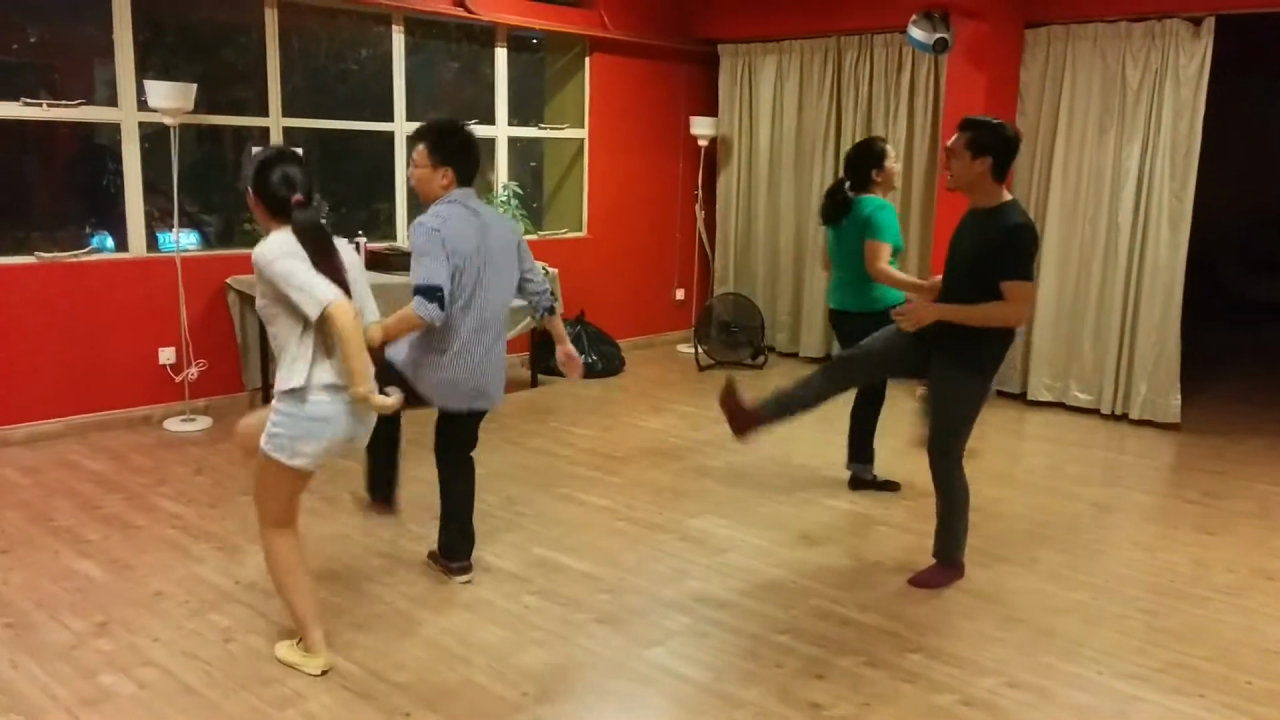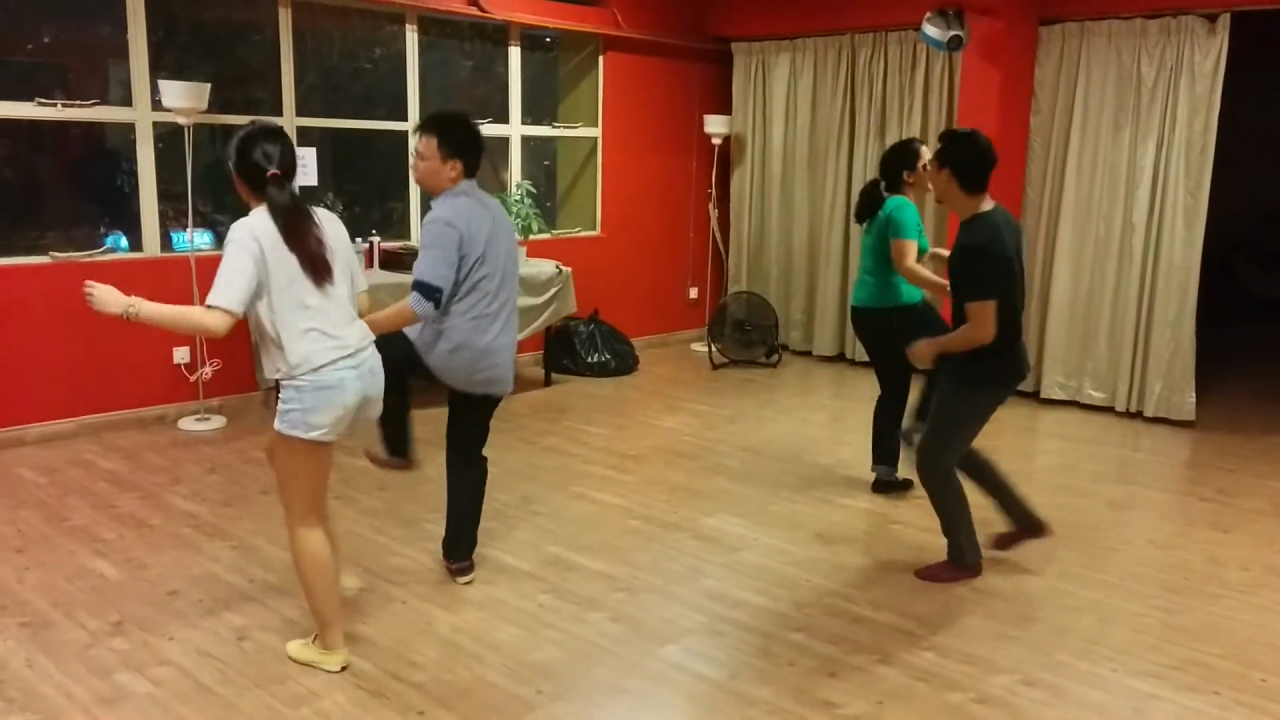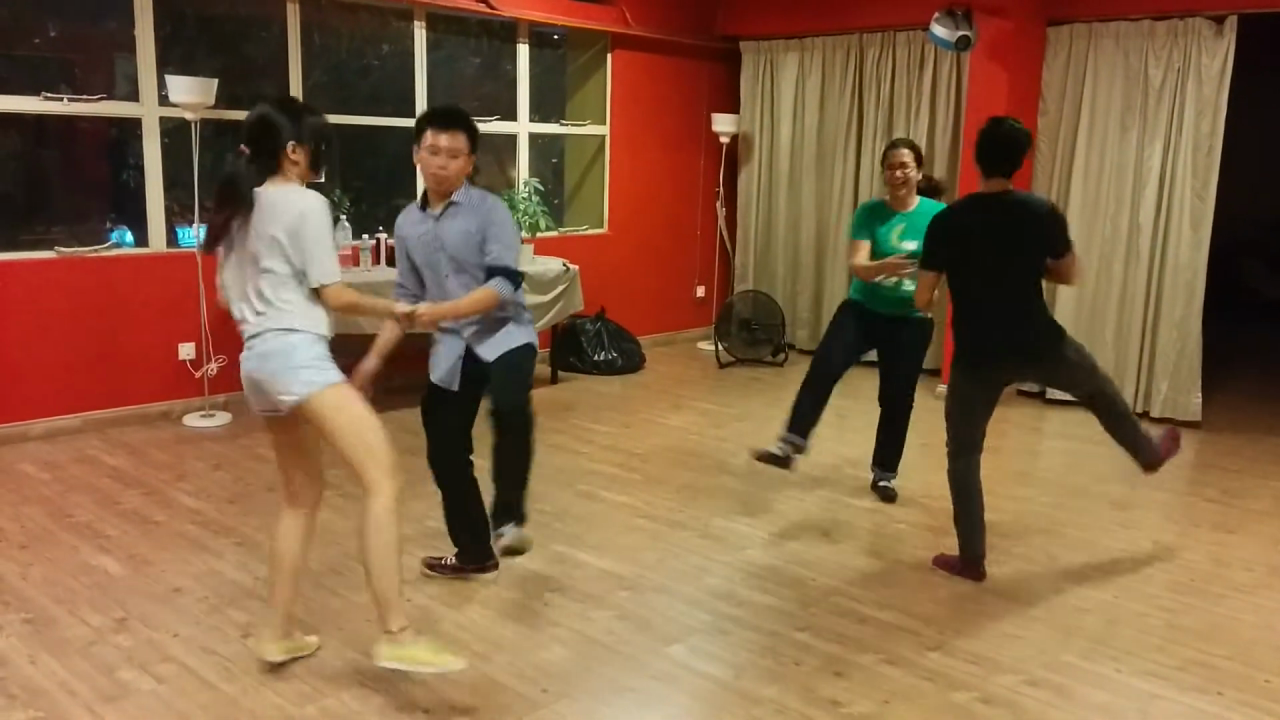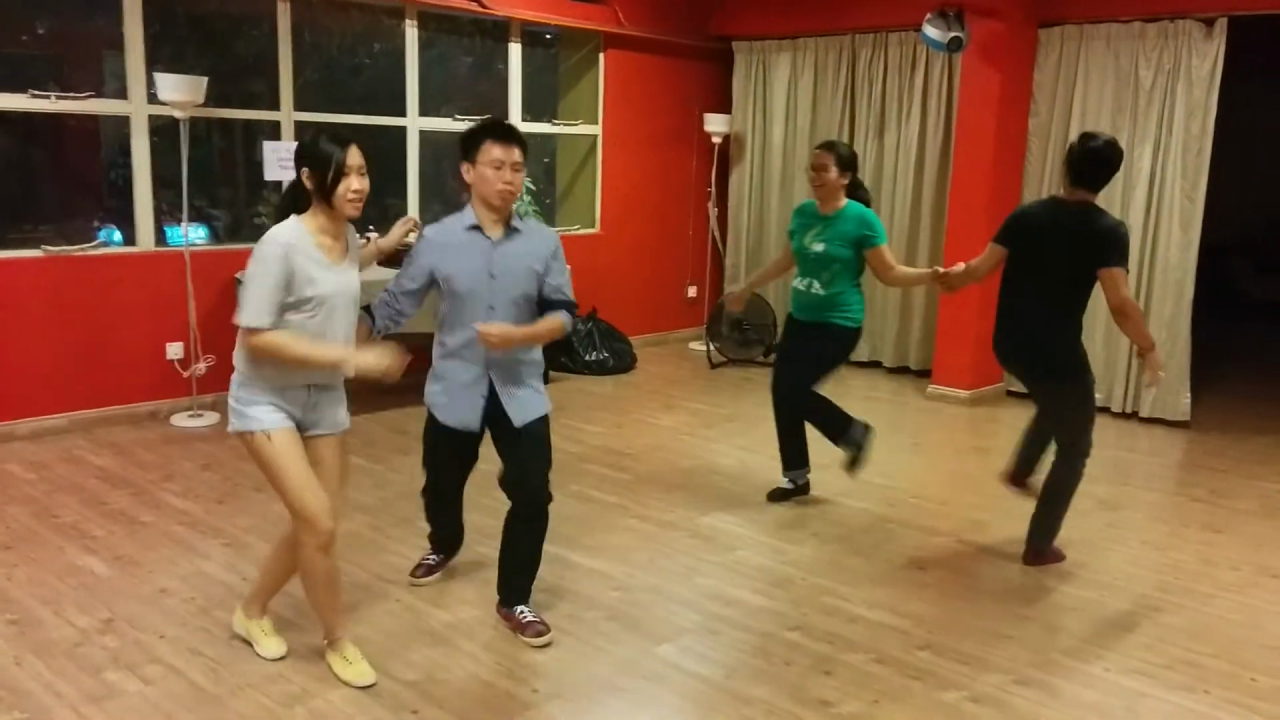
dt=0.5s
person 1, frame 1
left shoulder: (272, 252)
right shoulder: (338, 246)
left elbow: (339, 313)
right elbow: (367, 324)
left wrist: (365, 390)
left hip: (313, 407)
right hip: (349, 405)
left knee: (275, 523)
right knee: (252, 430)
left ankle: (312, 646)
person 1, frame 2
left shoulder: (249, 233)
right shoulder: (327, 221)
left elbow: (220, 319)
left wrist: (127, 305)
left hip: (314, 384)
right hip: (366, 367)
left knee: (300, 522)
right knee: (286, 458)
left ankle: (331, 644)
right ankle: (328, 575)
person 1, frame 3
left shoulder: (237, 209)
right shoulder: (306, 204)
left elbow: (230, 294)
right elbow: (332, 294)
right wrist: (394, 310)
left hip: (259, 360)
right hip: (297, 354)
left knee: (301, 498)
right knee: (385, 479)
left ankle: (278, 634)
right ankle: (395, 634)
person 1, frame 4
left shoulder: (346, 237)
right shoulder: (282, 243)
right elbow: (256, 335)
left wrist: (386, 245)
right wrist: (347, 357)
left hip: (323, 395)
right hip: (266, 397)
left knee: (312, 523)
right knee: (320, 525)
left ankle: (252, 611)
right ankle: (336, 640)
person 2, frame 1
left shoulder: (432, 226)
right shoulder: (504, 224)
left elbow: (429, 309)
right elbow: (537, 290)
left wrist: (380, 332)
right wrist: (561, 341)
left hip: (435, 365)
right hip: (485, 373)
right knee: (456, 455)
left ankle: (382, 494)
right ankle: (455, 554)
person 2, frame 2
left shoulder: (444, 220)
right shoulder: (494, 212)
left elbow: (427, 304)
left wrist: (363, 324)
left hip: (455, 349)
right hip: (495, 358)
left knee: (384, 353)
right knee: (468, 451)
left ankle: (397, 448)
right ankle: (460, 556)
person 2, frame 3
left shoulder: (490, 210)
right shoulder: (408, 223)
left elbow: (504, 286)
right elbow: (408, 295)
left wrist: (441, 311)
right wrist: (375, 357)
left hip: (504, 336)
right hip: (452, 348)
left knee: (510, 407)
right knee: (445, 454)
left ankle: (509, 518)
right ankle: (474, 552)
person 2, frame 4
left shoulder: (543, 242)
right shoulder: (438, 239)
left elbow: (563, 314)
right elbow: (393, 306)
left wrist: (518, 333)
left hip: (519, 387)
right hip: (456, 386)
left knee: (532, 492)
right knee: (441, 486)
left ankle: (514, 600)
right ankle: (443, 547)
person 3, frame 1
left shoulder: (1015, 229)
right shoulder: (975, 214)
left elbow: (1017, 310)
left wrist: (938, 312)
right wrist: (932, 291)
left hip: (969, 359)
right hip: (930, 335)
left knee: (944, 457)
right knee: (847, 363)
left ankle: (949, 561)
right ankle: (754, 417)
person 3, frame 2
left shoulder: (974, 243)
right shoulder: (999, 221)
left elbow: (982, 331)
left wrist: (930, 349)
left hip: (980, 372)
right hip: (1003, 363)
left knee: (932, 458)
right knee: (952, 445)
left ankle: (964, 559)
right ankle: (1024, 520)
person 3, frame 3
left shoulder: (946, 223)
right shoulder: (1044, 214)
left elbow: (922, 299)
right elbow: (1068, 275)
left wrist: (960, 286)
left hip: (976, 357)
right hip: (1040, 345)
left knee: (963, 453)
right knee: (1098, 388)
left ankle: (970, 557)
right ankle: (1149, 451)
person 3, frame 4
left shoulder: (1027, 215)
right shoulder: (1108, 230)
left elbow: (983, 268)
right elbow: (1121, 303)
left wrist: (956, 276)
right wrist: (1149, 350)
left hip: (1009, 344)
right hip: (1054, 353)
left knee: (1052, 403)
right knee: (1072, 449)
left ankle: (1020, 469)
right ankle: (1039, 546)
person 4, frame 1
left shoulder: (841, 209)
right shoulder: (880, 210)
left elbow: (829, 263)
right elbow: (878, 269)
right wrist: (924, 287)
left hip: (843, 312)
right hip: (877, 313)
left knee: (871, 389)
left ankle: (861, 469)
person 4, frame 2
left shoulder: (884, 207)
right shoulder: (900, 209)
right elbow: (906, 268)
left wrist: (940, 253)
right wrist: (951, 289)
left hip: (868, 309)
right hip: (893, 309)
left knee: (894, 387)
left ankle: (886, 473)
right ankle: (915, 429)
person 4, frame 3
left shoulder: (938, 214)
right shoulder: (868, 213)
right elbow: (857, 265)
right wrist: (885, 267)
left hip: (911, 320)
right hip: (863, 308)
left knee: (897, 399)
right knee: (824, 367)
left ankle: (884, 475)
right ankle: (790, 443)
person 4, frame 4
left shoulder: (861, 220)
right shoulder: (802, 214)
left elbow: (889, 274)
right elbow: (786, 262)
left wrist: (931, 275)
right wrist: (747, 288)
left hip: (837, 324)
right hip: (801, 318)
left knee: (794, 392)
right knee: (784, 394)
left ankle: (854, 434)
right ankle: (796, 476)
